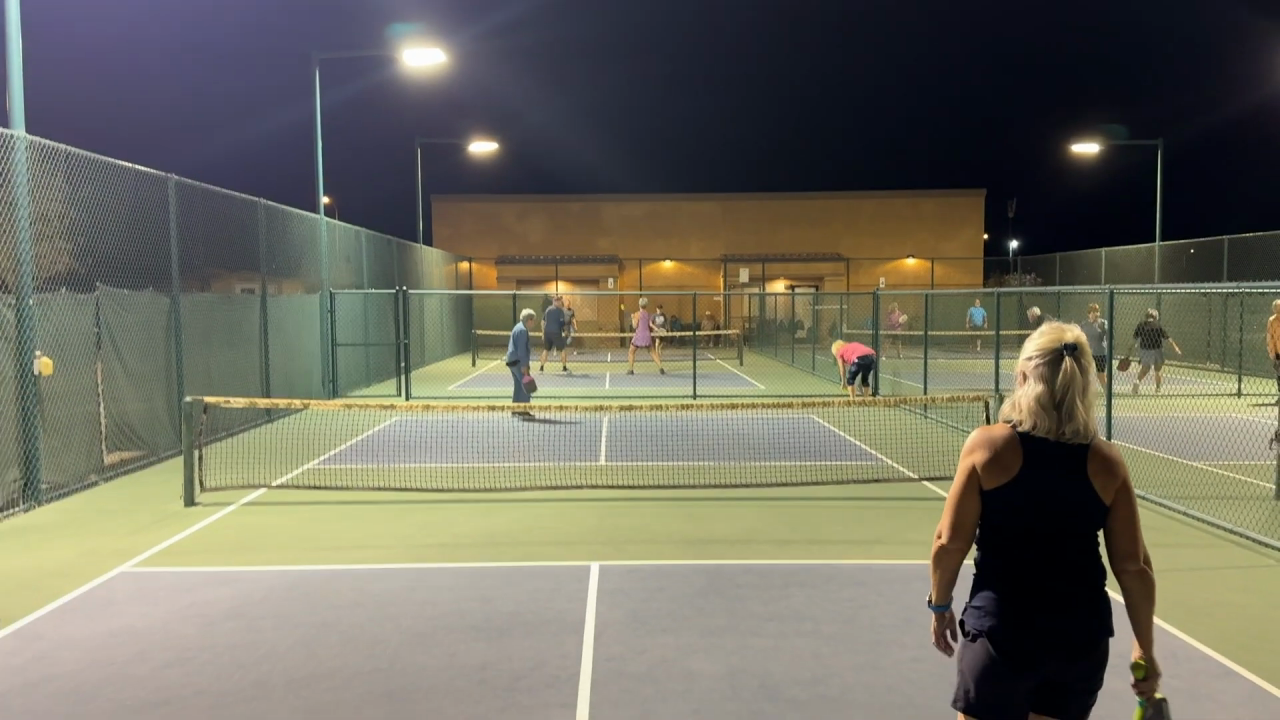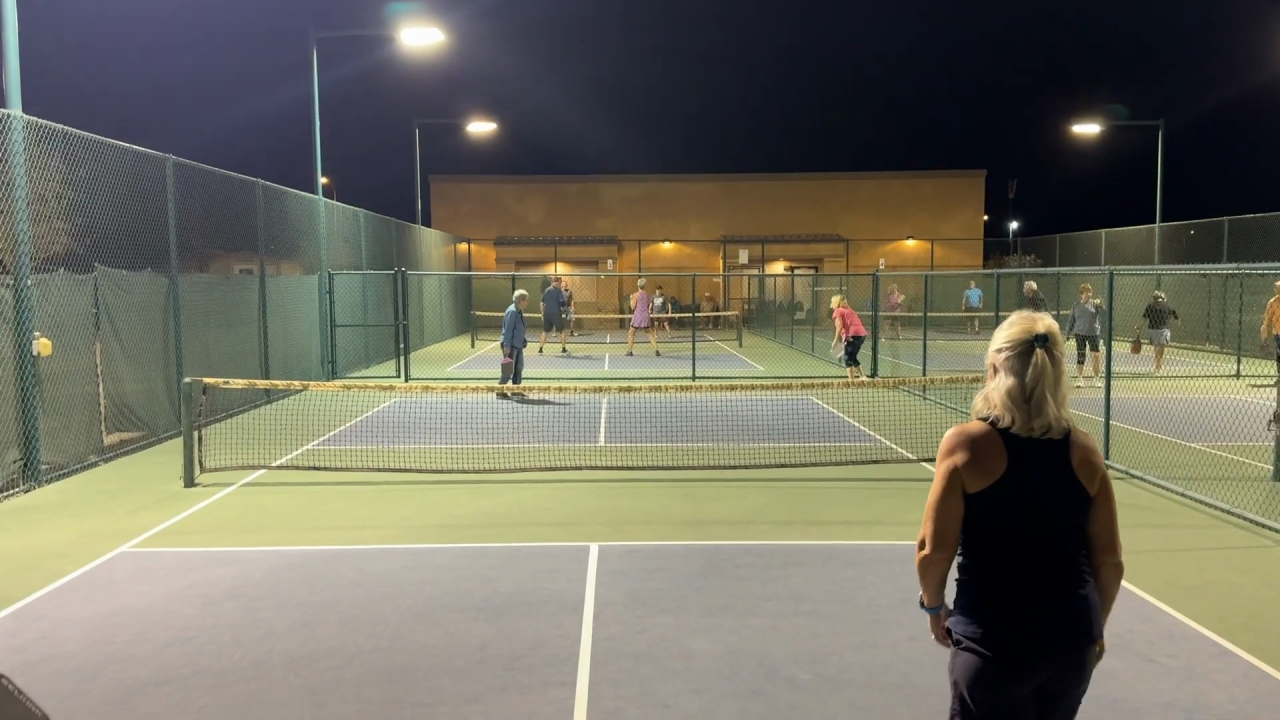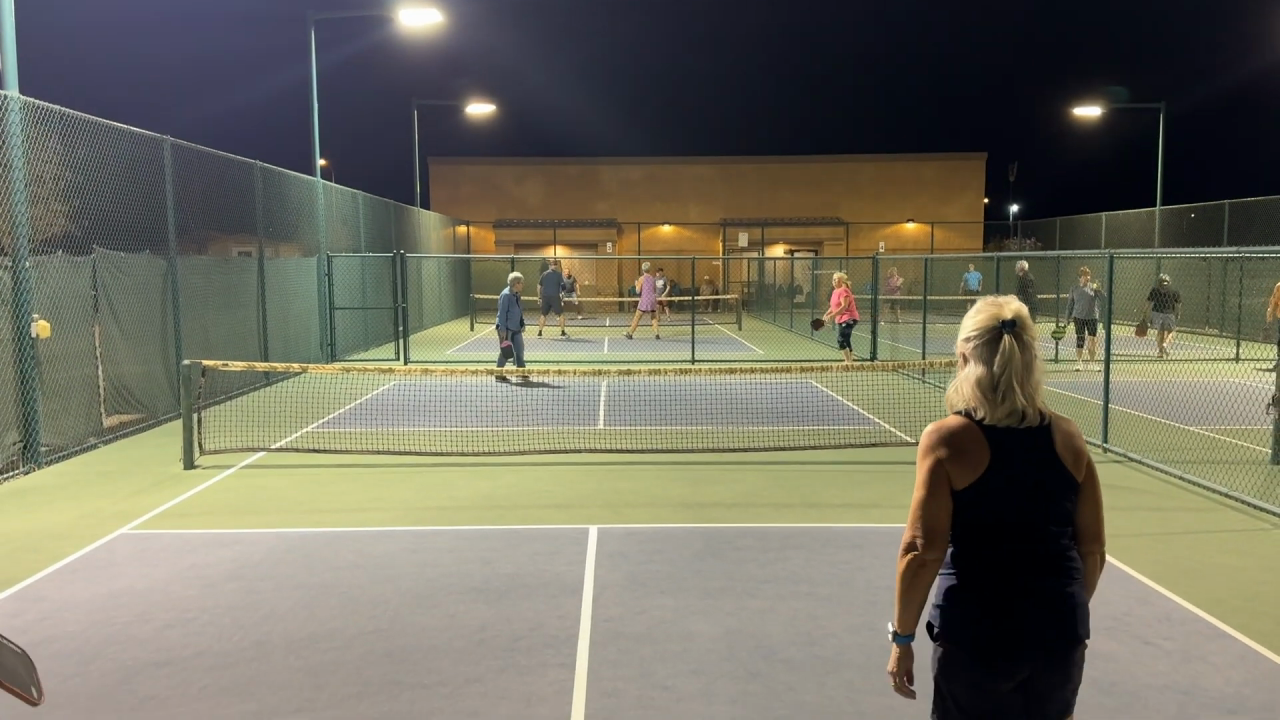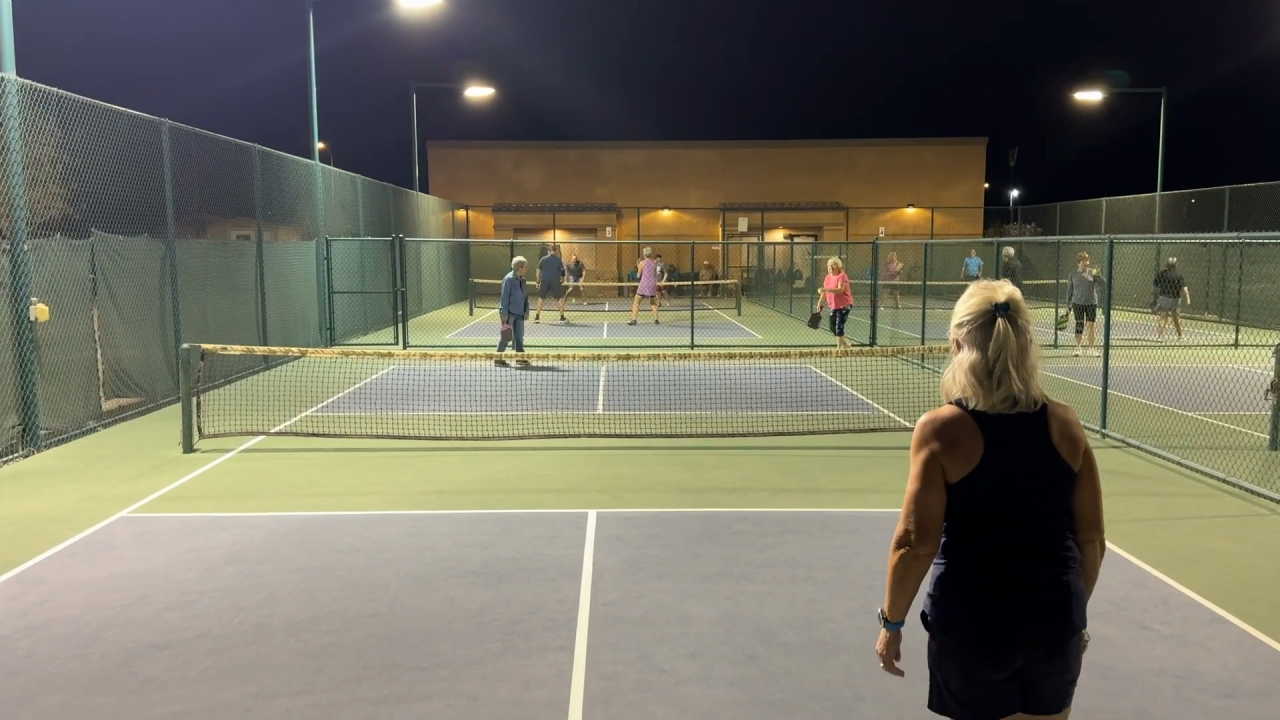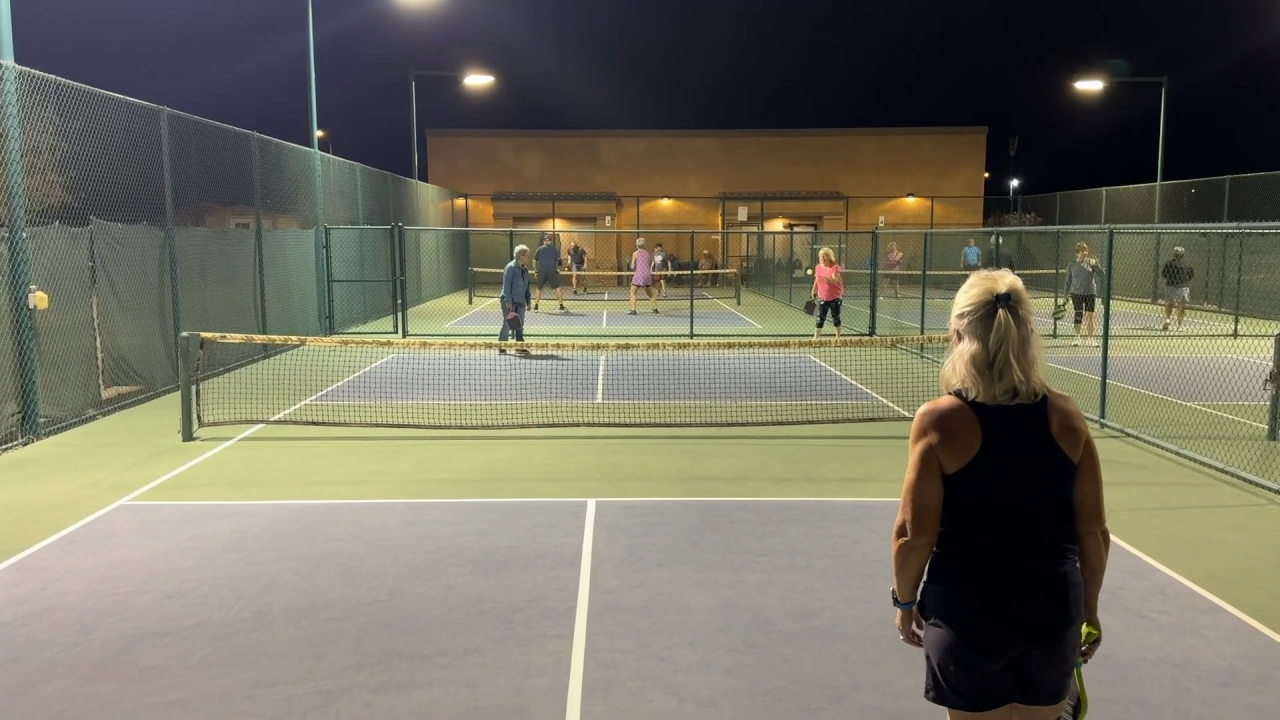
dt=0.3s
person 1, frame 1
left shoulder: (988, 445)
right shoulder: (1106, 461)
left elbow: (949, 542)
right elbow: (1134, 567)
left wrist: (941, 606)
right wrist: (1144, 647)
left hip: (1001, 634)
right hip: (1081, 637)
person 1, frame 2
left shoulder: (966, 444)
right shoulder: (1084, 451)
left elbow: (933, 550)
right elbow: (1108, 560)
left wrist: (934, 605)
right wrist: (1093, 627)
left hip: (993, 640)
right hip: (1070, 634)
person 1, frame 3
left shoulder: (947, 439)
right shoulder: (1068, 438)
left elbow: (922, 553)
right elbow: (1092, 550)
left wrist: (902, 638)
left hip: (977, 637)
right hip: (1059, 631)
person 1, frame 4
left shoulder: (941, 430)
right shoulder: (1065, 424)
left elbow: (915, 545)
right elbow: (1091, 538)
left wrist: (891, 622)
right wrist: (1072, 606)
left hip: (971, 626)
right hip: (1053, 620)
person 1, frame 5
left shoulder: (939, 421)
right shoulder: (1065, 416)
left elbow: (914, 536)
right elbow: (1092, 531)
left wrist: (905, 600)
right wrist: (1088, 607)
left hip: (968, 617)
right hip: (1052, 611)
